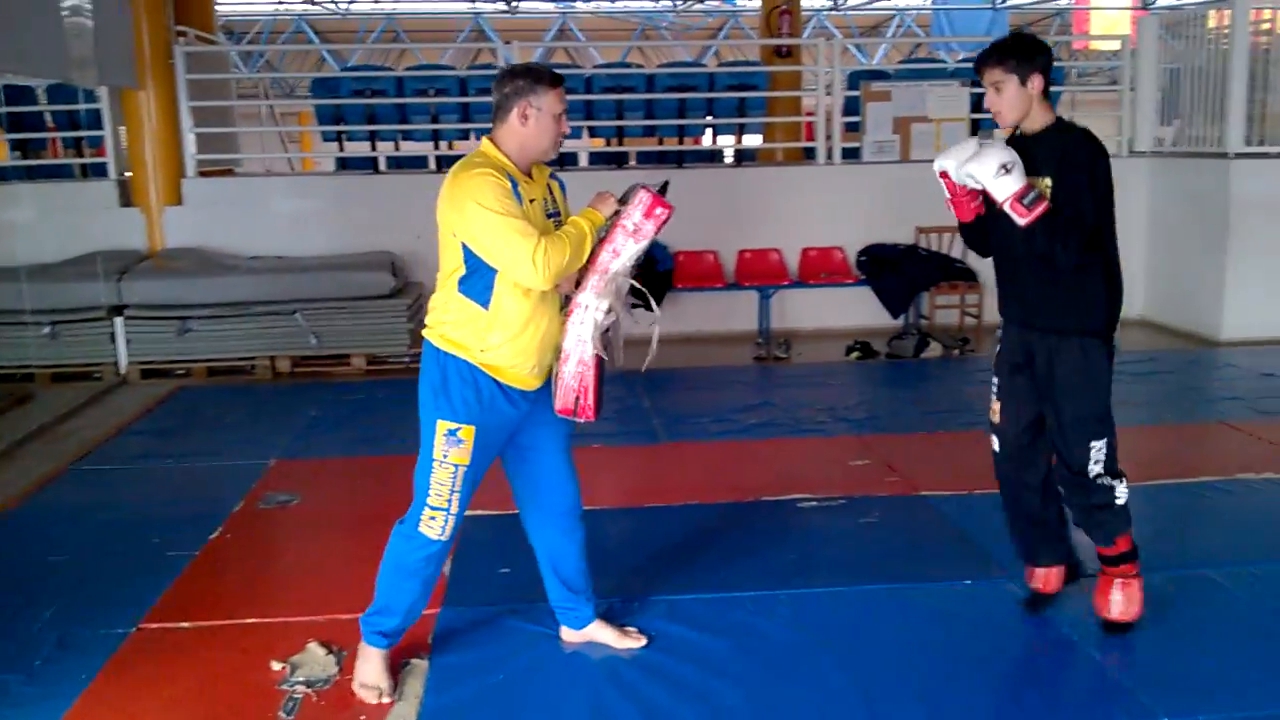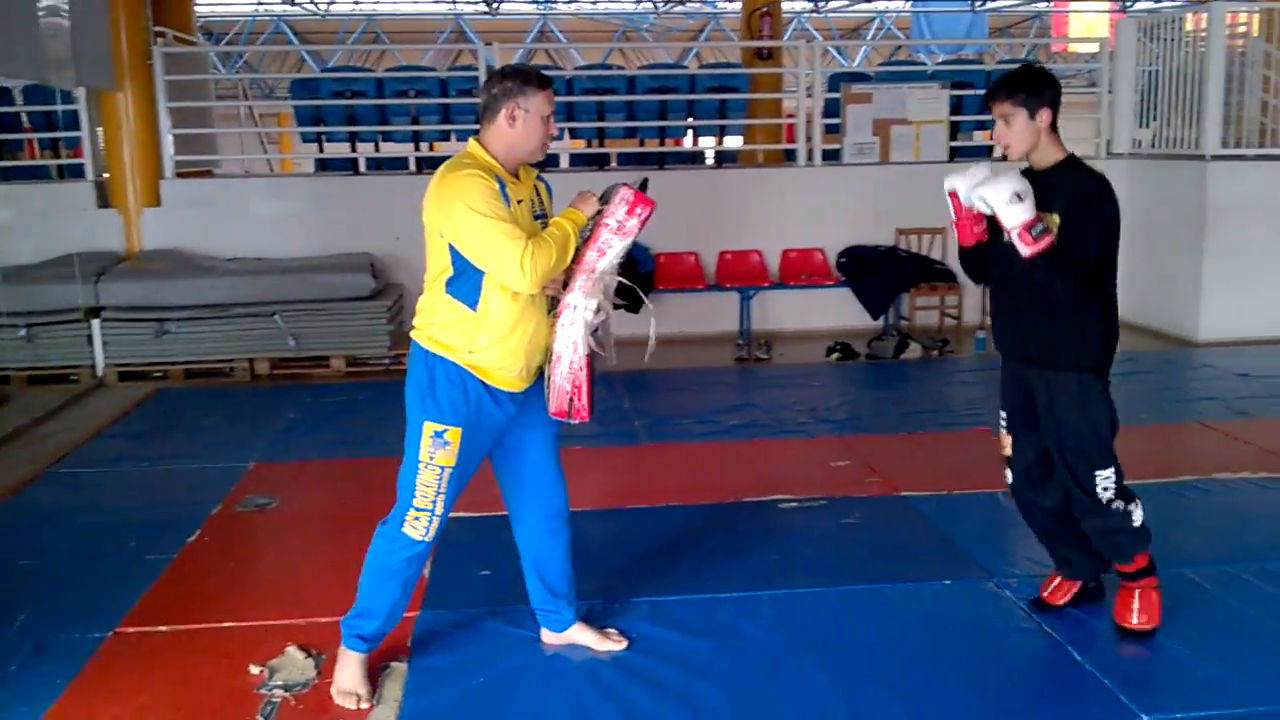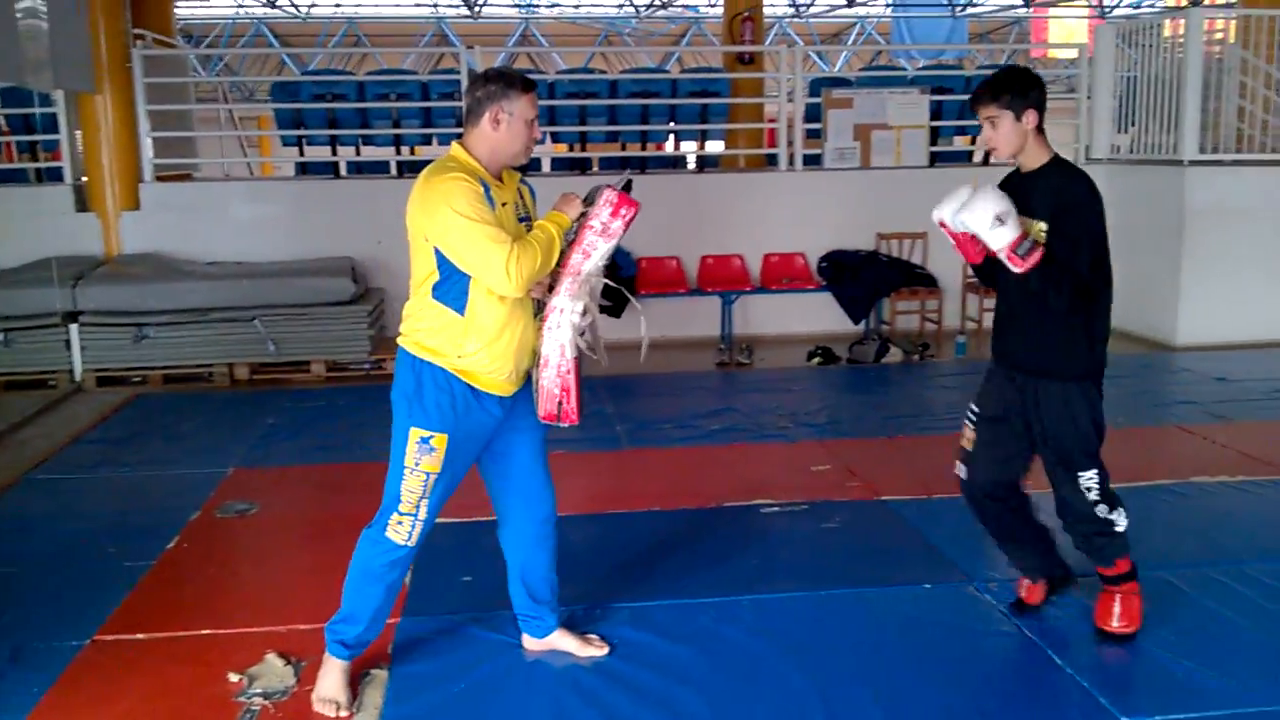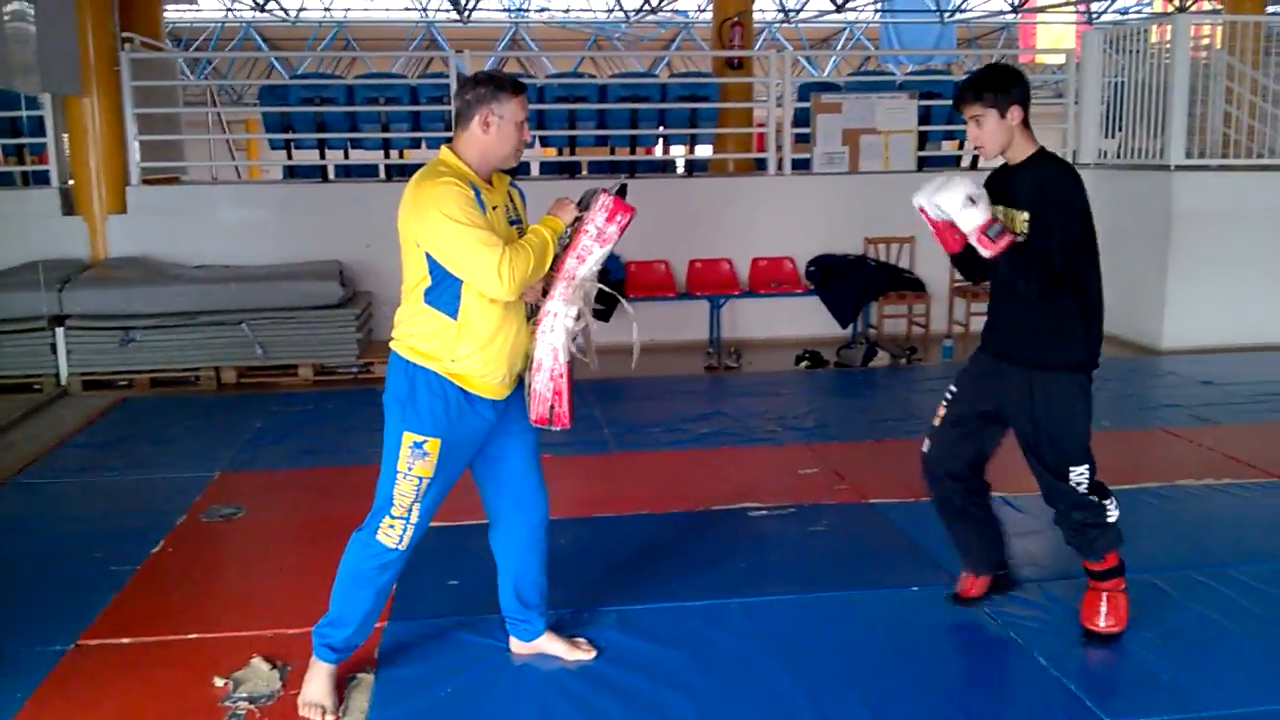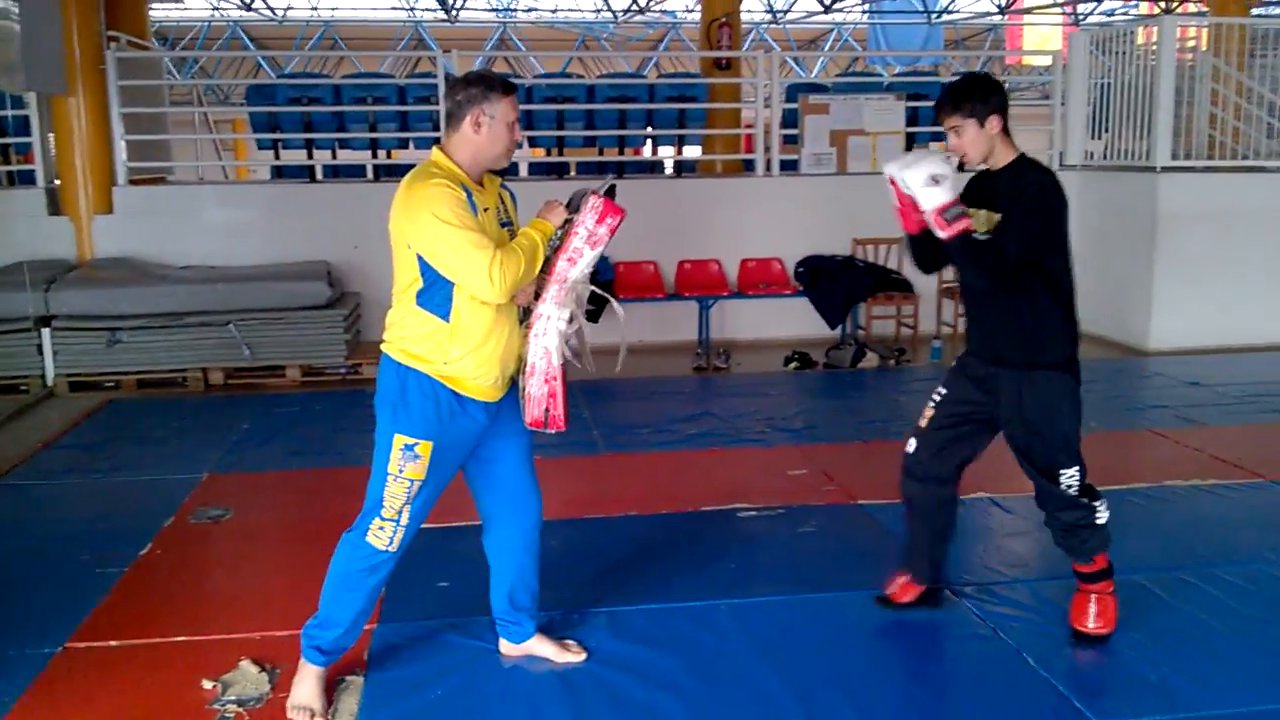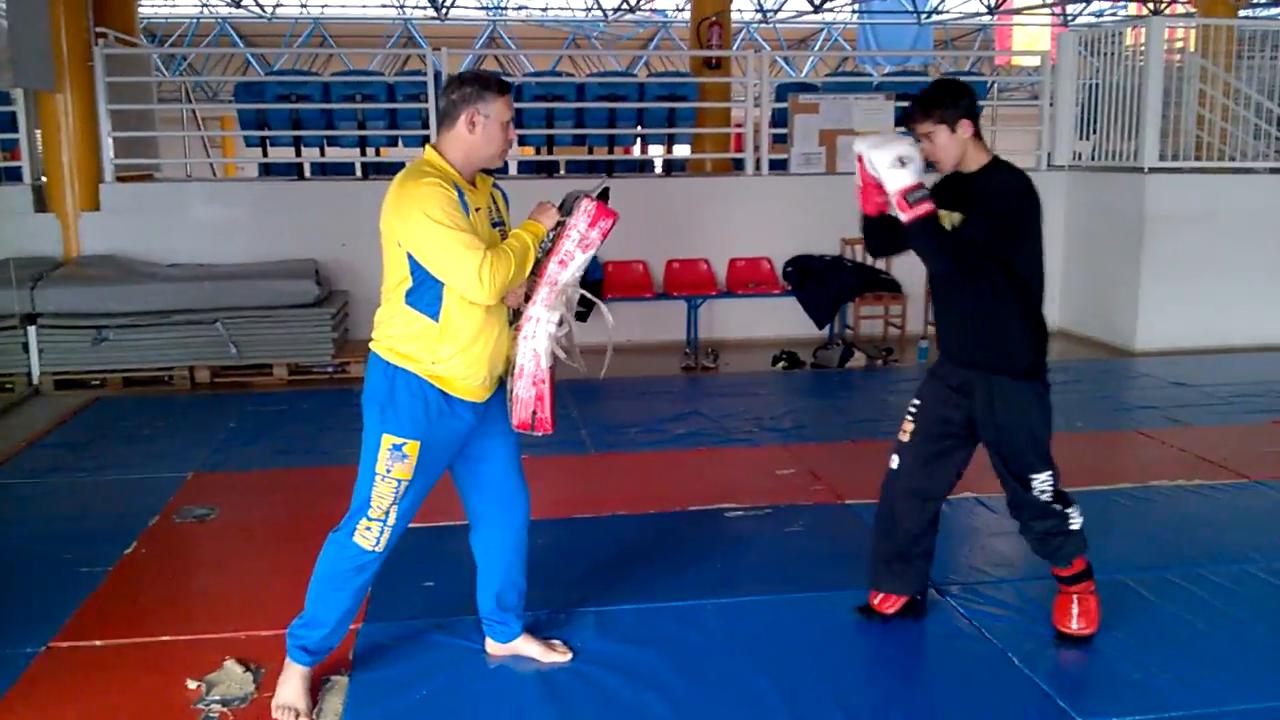
dt=0.1s
person 1, frame 1
left shoulder: (543, 181)
right shoulder: (475, 183)
left elbow: (558, 265)
right elbow: (539, 265)
left wrist: (589, 265)
right wrist: (592, 217)
left hip: (531, 377)
right hip: (466, 375)
left knee: (557, 502)
right knee: (434, 519)
left ankle: (577, 620)
right ankle: (376, 641)
person 1, frame 2
left shoulder: (528, 182)
right shoulder: (462, 184)
left elbow: (541, 269)
right elbow: (525, 267)
left wrist: (572, 267)
right wrist: (574, 218)
left hip: (520, 377)
right hip: (455, 376)
left knee: (544, 503)
right knee: (417, 519)
left ankle: (558, 621)
right ankle: (357, 644)
person 1, frame 3
left shoulder: (511, 185)
right shoulder: (446, 188)
left elbow: (527, 272)
right elbow: (510, 271)
left wrist: (558, 267)
right wrist: (558, 221)
left hip: (507, 382)
right hip: (442, 381)
left knee: (531, 508)
right knee: (402, 524)
left ankle: (539, 627)
right ankle: (339, 652)
person 1, frame 4
left shoulder: (502, 189)
right shoulder: (438, 192)
left elbow: (519, 274)
right elbow: (503, 276)
left wrist: (547, 276)
right wrist: (551, 225)
left hip: (499, 385)
right hip: (434, 387)
left knee: (523, 511)
right knee: (393, 529)
left ankle: (529, 631)
right ankle: (327, 656)
person 1, frame 5
left shoulder: (493, 189)
right shoulder: (429, 194)
right elbow: (494, 277)
left wrist: (537, 278)
right wrist: (542, 227)
left hip: (491, 387)
right hip: (426, 388)
left knee: (517, 513)
right knee: (384, 530)
left ankle: (518, 633)
right ankle: (315, 659)
person 1, frame 6
left shoulder: (484, 190)
right shoulder: (420, 192)
right elbow: (484, 278)
left wrist: (529, 277)
right wrist: (533, 230)
left hip: (479, 388)
right hip: (415, 389)
left knee: (505, 512)
right knee: (370, 531)
left ankle: (504, 632)
right ankle: (301, 659)
person 2, frame 1
left shoulder: (1080, 151)
right shoulder: (1009, 154)
left elbow: (1073, 249)
right elbow: (987, 243)
left wrist: (1020, 199)
right wrist: (965, 205)
left hip: (1077, 333)
right hip: (1021, 330)
left knee: (1084, 459)
right knee: (1015, 455)
left ankle: (1121, 569)
right ankle: (1050, 561)
person 2, frame 2
left shoulder: (1087, 190)
right shoulder: (1015, 184)
left elbow: (1074, 286)
right elbow: (983, 271)
left wrist: (1025, 231)
right wrist: (972, 229)
left hip: (1073, 369)
right hip: (1018, 364)
left knee: (1095, 486)
right knee: (1029, 485)
left ankle: (1138, 579)
right ankle: (1079, 573)
person 2, frame 3
left shoulder: (1074, 192)
right shoulder: (1007, 190)
left elbow: (1072, 296)
left wrist: (1016, 248)
right wrist: (974, 248)
left hip: (1066, 374)
right hip: (1009, 368)
left knee: (1081, 490)
right knee: (983, 480)
left ankle: (1120, 584)
right ankle: (1044, 572)
person 2, frame 4
left shoulder: (1059, 183)
right shoulder: (998, 183)
left elbow: (1039, 281)
left wrist: (987, 232)
right wrist: (955, 238)
left hip: (1054, 365)
right hip: (996, 357)
left knee: (1071, 483)
right knee: (943, 459)
left ankle: (1107, 581)
right ankle: (987, 566)
person 2, frame 5
left shoulder: (1036, 188)
right shoulder: (977, 188)
left elbow: (990, 272)
right elbow: (930, 260)
left wrist: (944, 213)
right wrist: (915, 214)
left hip: (1039, 367)
right hip: (982, 361)
left knee: (1060, 484)
right knee: (924, 462)
left ankle: (1096, 582)
right ankle: (920, 576)
person 2, frame 6
left shoulder: (1009, 191)
right shoulder: (947, 187)
left elbow: (949, 259)
right elbow: (880, 245)
left wrist: (907, 194)
right wrist: (875, 191)
left hip: (1011, 372)
right hip: (954, 367)
left knee: (1031, 491)
right knee: (908, 480)
left ankle: (1076, 583)
right ankle: (899, 589)
